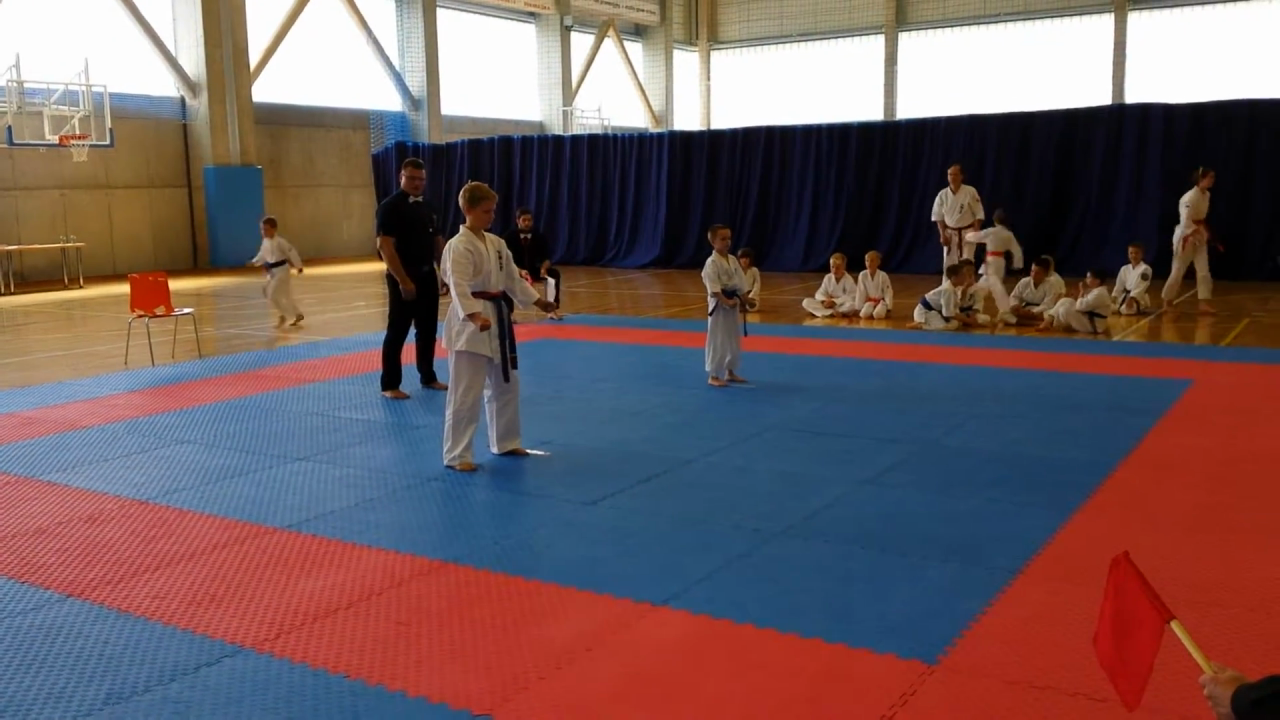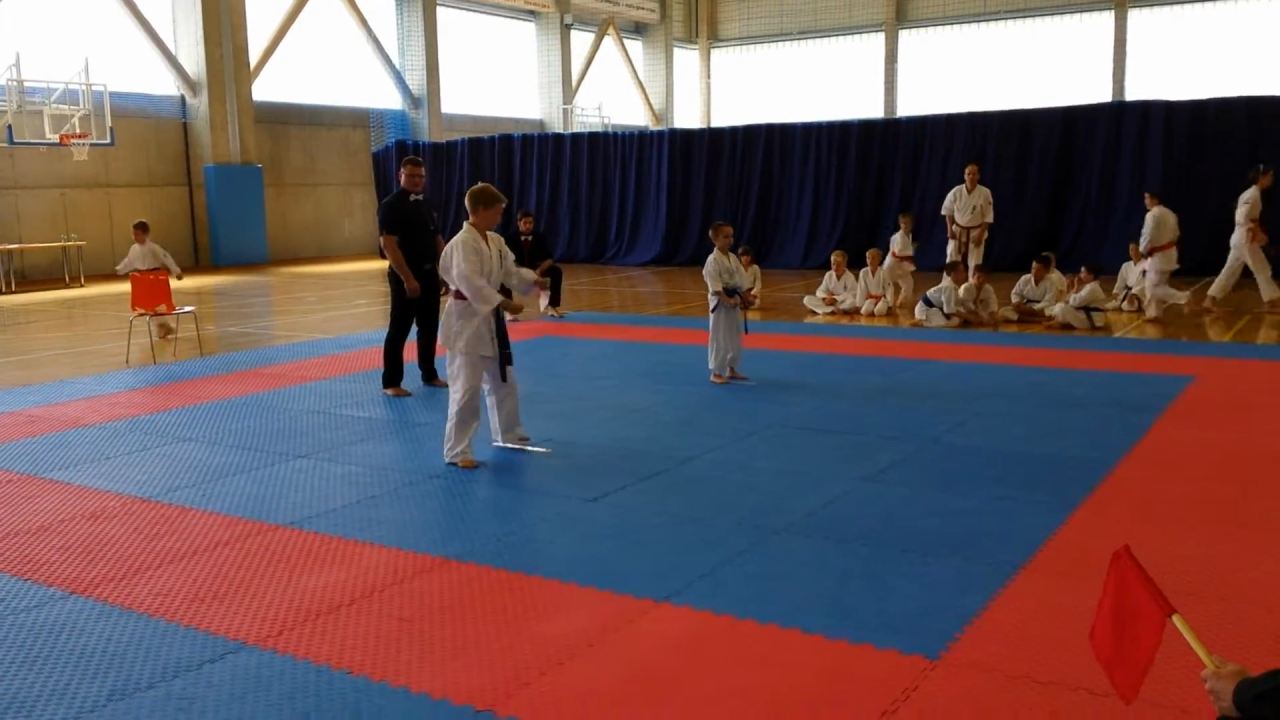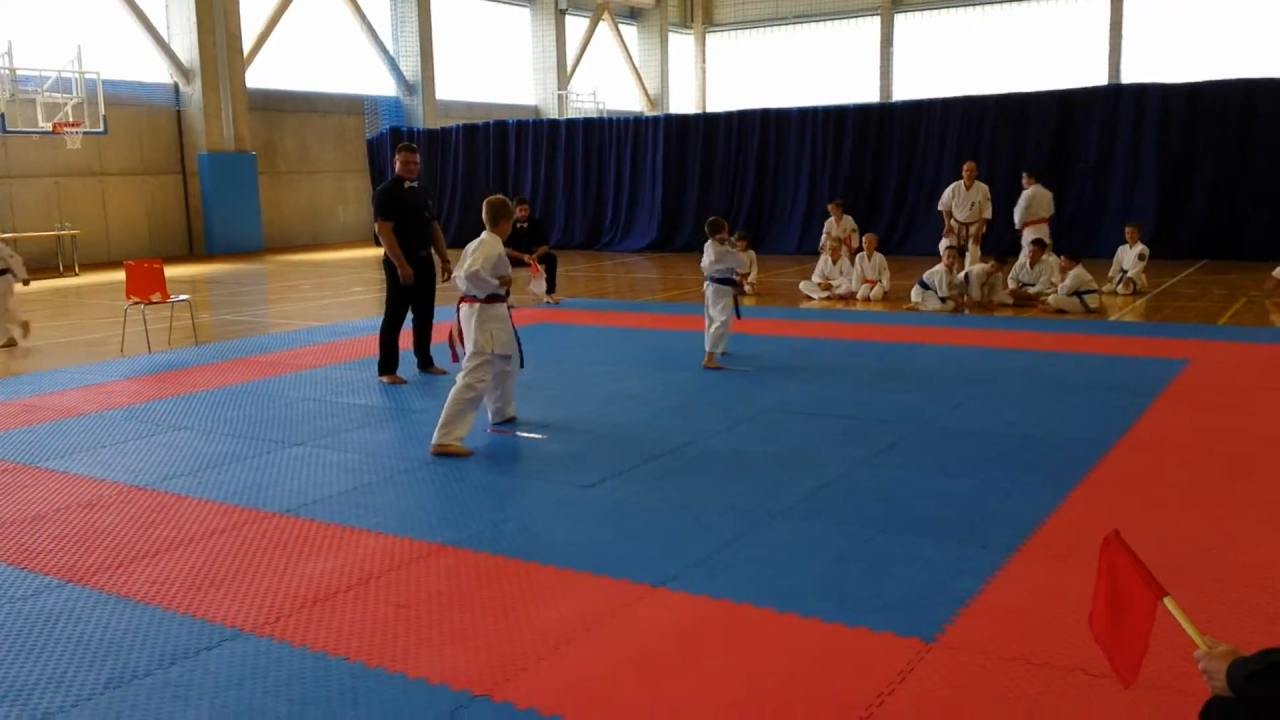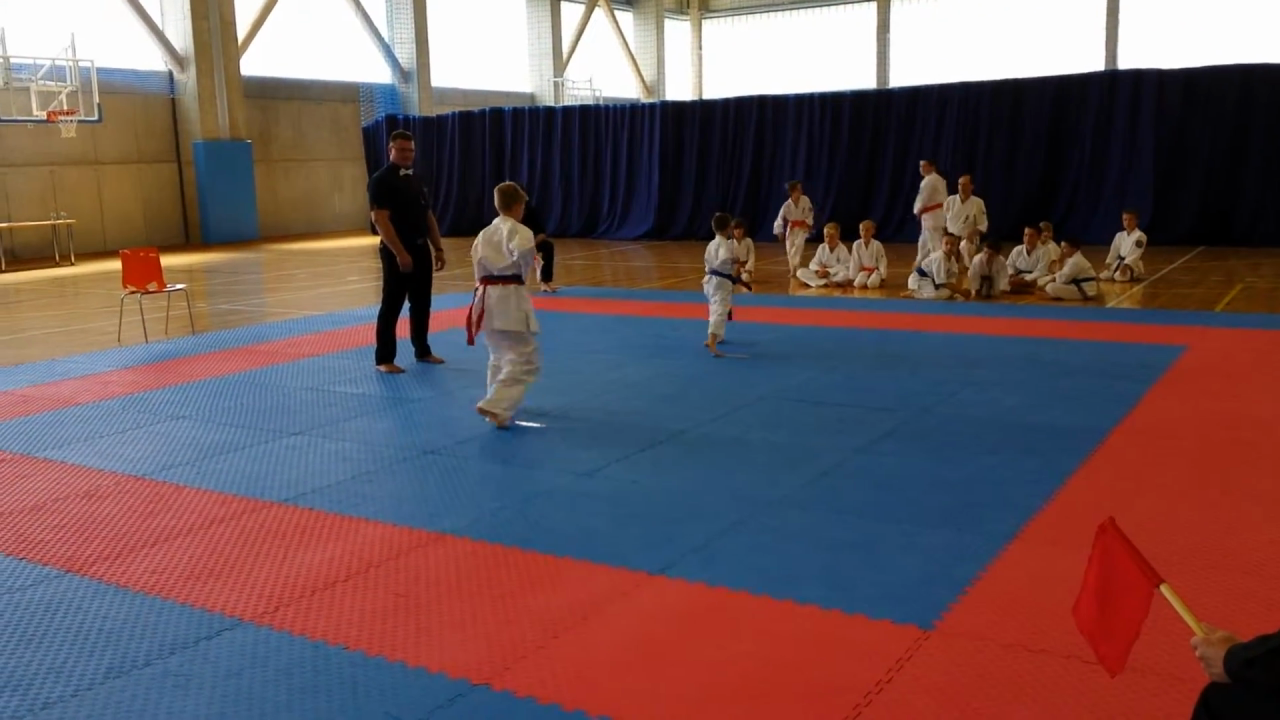
dt=0.5s
person 1, frame 1
left shoulder: (496, 243)
right shoulder: (459, 246)
left elbow: (512, 279)
right elbow: (459, 287)
left wrist: (537, 301)
right wrist: (474, 316)
left hip: (497, 319)
right hip: (469, 324)
left knee: (506, 385)
right knee: (466, 392)
left ankle: (505, 442)
right ankle: (457, 455)
person 1, frame 2
left shoulder: (495, 241)
right shoulder: (462, 243)
left elbow: (511, 271)
right elbow: (470, 281)
left wrist: (533, 281)
right wrist: (503, 304)
left hip: (490, 318)
right hip: (468, 320)
left knee: (502, 379)
right knee: (467, 387)
left ankle: (509, 431)
right ankle: (457, 452)
person 1, frame 3
left shoulder: (475, 244)
right shoulder: (493, 246)
left elbow: (460, 278)
right elbow: (472, 274)
left wrist: (496, 283)
right wrist: (496, 284)
left hip: (477, 312)
right hip: (487, 315)
left knee: (504, 364)
right knee: (473, 379)
left ankle: (502, 412)
right ankle: (445, 440)
person 1, frame 4
left shoulder: (484, 234)
right shoulder: (519, 231)
left elbow: (480, 265)
right elbow: (524, 252)
right wrist: (525, 268)
left hip: (486, 295)
right hip: (510, 297)
left knee: (500, 355)
right knee: (524, 360)
left ankle: (498, 405)
right ankle: (496, 406)
person 2, frame 1
left shoulder: (427, 207)
right shoulder: (390, 206)
left elbow: (436, 241)
right elbow: (385, 247)
right wrist: (403, 280)
left hip: (427, 275)
right hip: (404, 278)
left knee: (428, 329)
right knee: (398, 331)
left ankle: (428, 377)
right ankle: (390, 385)
person 2, frame 2
left shoulder: (426, 205)
right shoulder: (391, 205)
left elbow: (437, 240)
right elbow: (388, 246)
right wrist: (407, 279)
left hip: (429, 274)
right hip: (405, 276)
left knee: (429, 327)
right knee: (399, 329)
left ankle: (429, 374)
right ankle: (391, 382)
person 2, frame 3
left shoulder: (421, 192)
right shoulder: (386, 192)
left elbow: (434, 227)
right elbow: (383, 232)
left wrist: (444, 259)
right wrist: (401, 265)
left hip: (424, 261)
right hip: (400, 263)
left knee: (424, 314)
right knee: (394, 317)
left ankle: (425, 362)
right ankle: (386, 370)
person 2, frame 4
left shoulder: (416, 180)
right shoulder: (381, 180)
left elbow: (428, 216)
right elbow: (379, 220)
left wrist: (438, 248)
right wrist: (400, 253)
left hip: (421, 250)
right hip: (397, 252)
left knee: (421, 303)
right knee: (392, 305)
left ankle: (422, 351)
right ankle: (384, 359)
